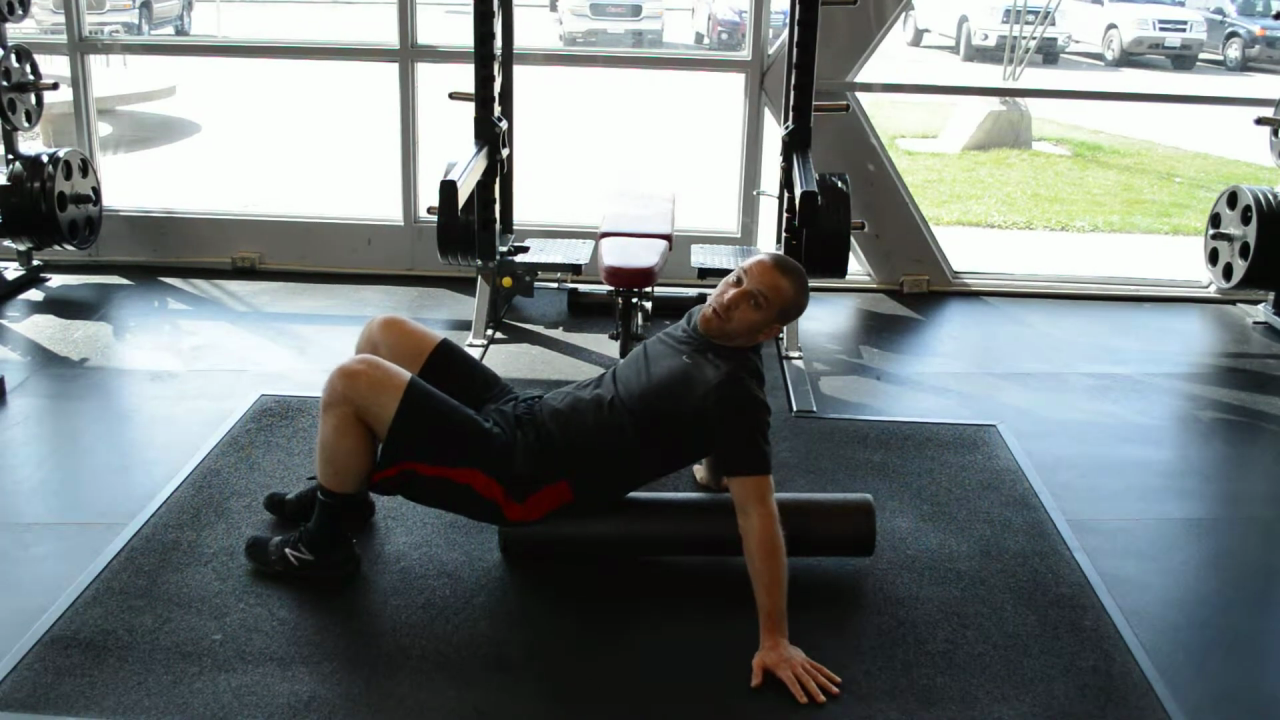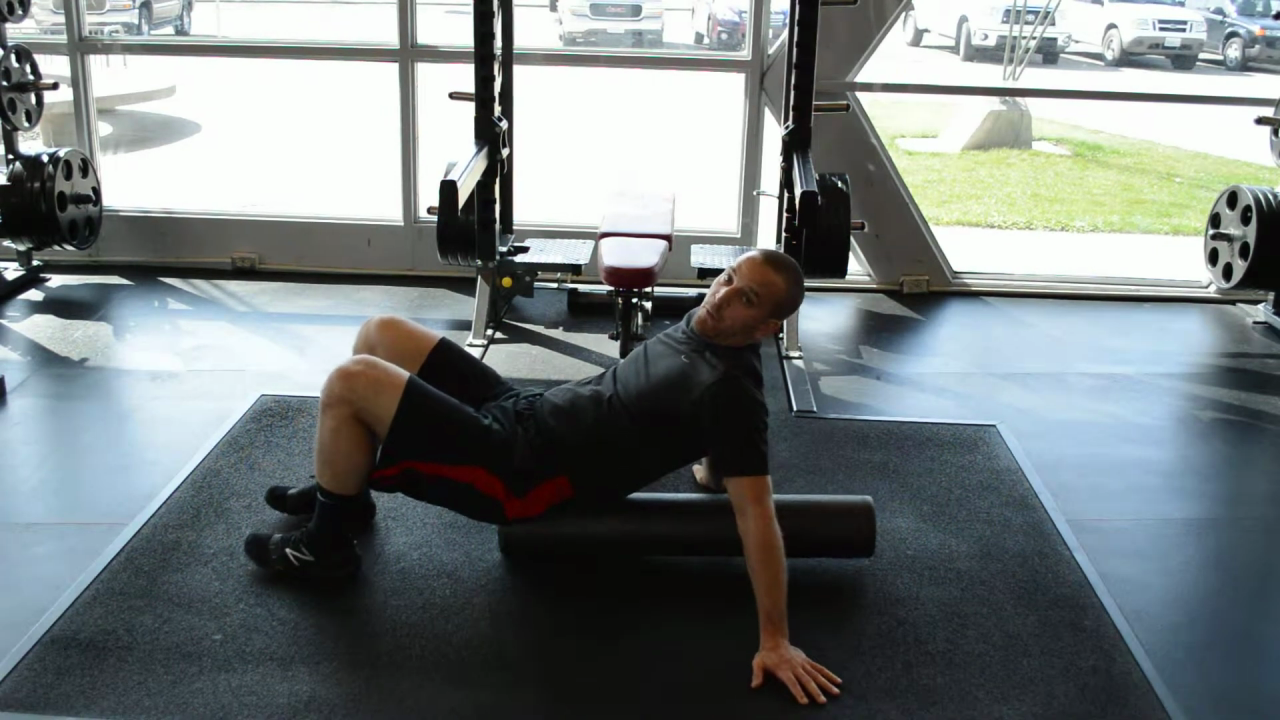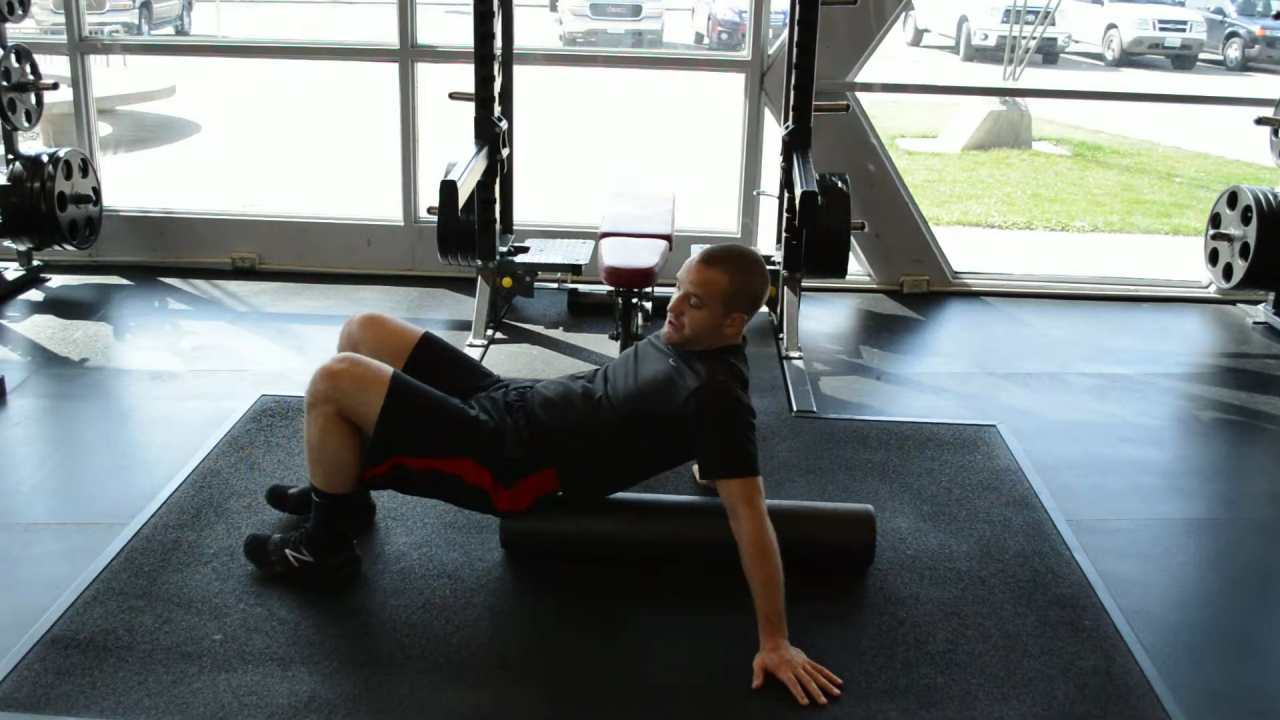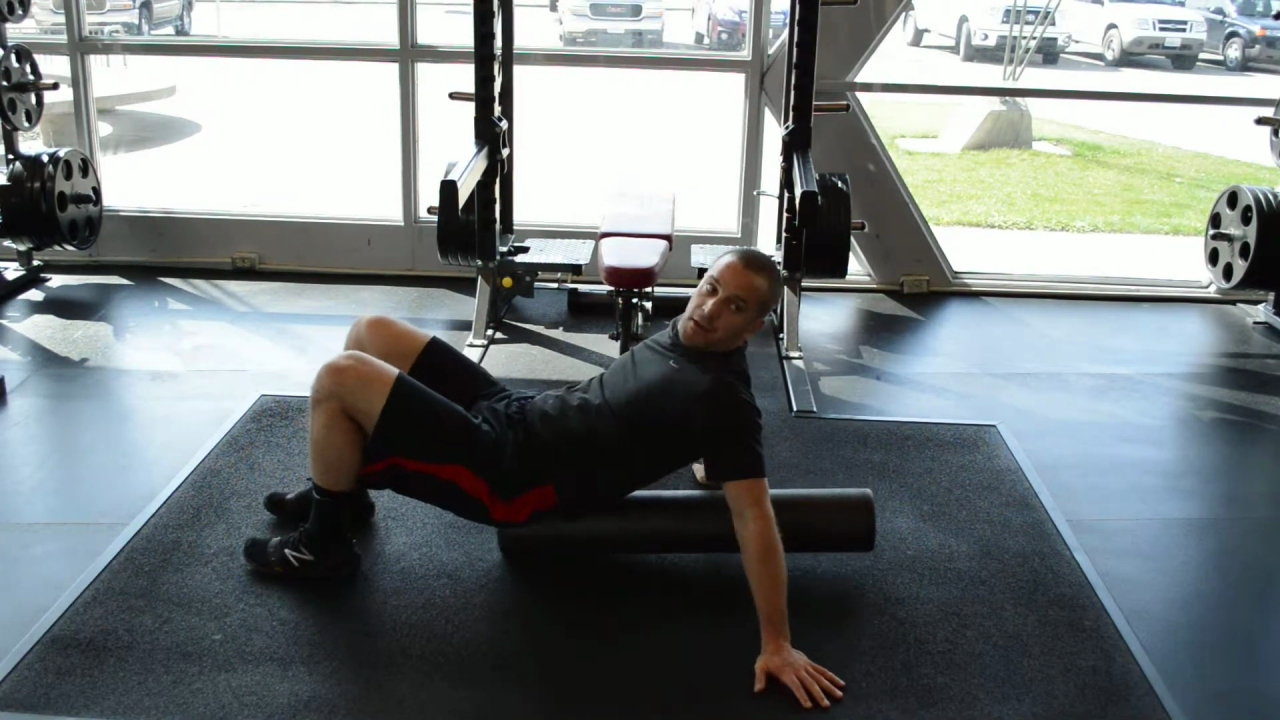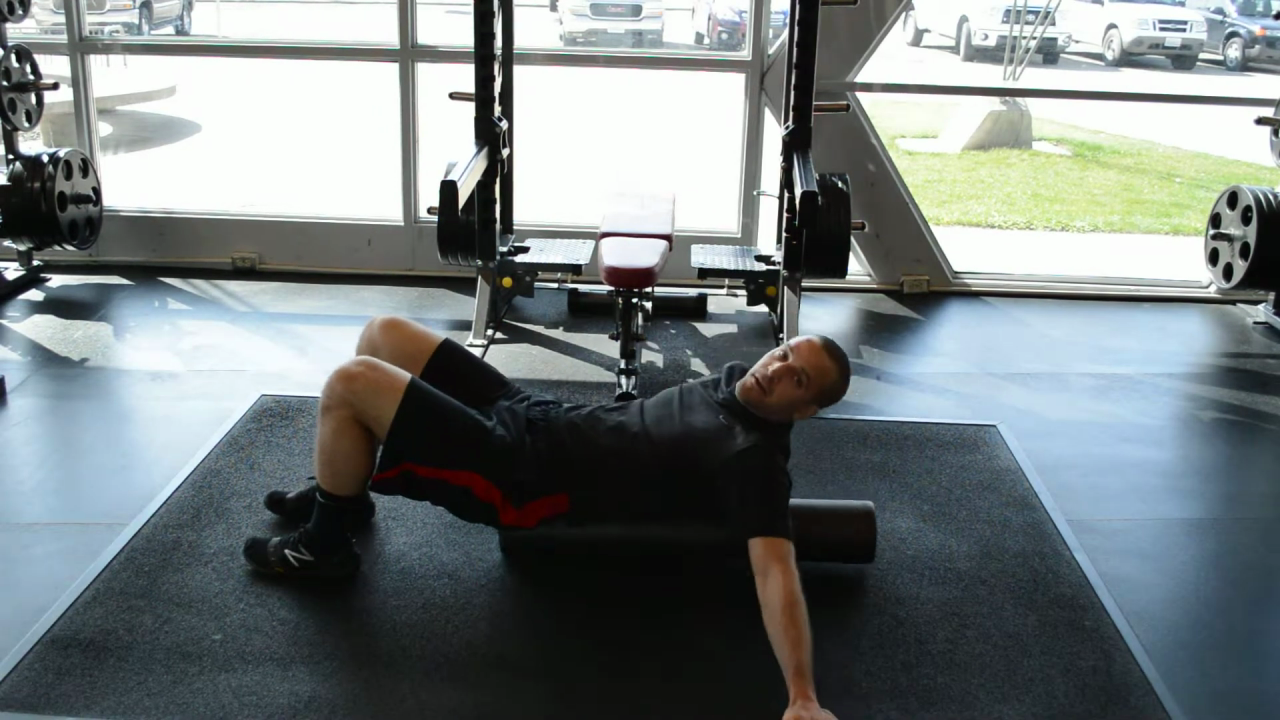
dt=0.5s
person 1, frame 1
left shoulder: (734, 392)
right shoulder: (703, 323)
left elbow: (756, 512)
left wrist: (774, 640)
left hip: (517, 471)
right hip: (520, 415)
left knee: (348, 382)
right knee: (383, 333)
left ankle: (324, 544)
right ankle: (343, 493)
person 1, frame 2
left shoulder: (731, 391)
right shoulder: (704, 325)
left elbow: (754, 512)
left wrist: (774, 640)
left hip: (516, 469)
right hip: (520, 412)
left knee: (347, 383)
right knee: (380, 334)
left ankle: (326, 544)
right ankle: (345, 493)
person 1, frame 3
left shoulder: (716, 396)
right shoulder: (691, 334)
left elbow: (749, 517)
left wrist: (774, 642)
left hip: (505, 460)
right hip: (510, 405)
left knee: (332, 383)
right knee: (362, 332)
left ankle: (324, 546)
right ankle: (343, 494)
person 1, frame 4
left shoulder: (721, 398)
right shoulder: (688, 332)
left elbow: (753, 519)
left wrist: (776, 644)
left hip: (507, 472)
right hip: (512, 413)
left knee: (338, 379)
right knee: (370, 332)
left ankle: (323, 543)
right ankle: (343, 494)
person 1, frame 5
left shoulder: (755, 460)
right shoulder: (740, 384)
left elbow: (775, 573)
left hip: (518, 476)
right hip: (533, 418)
left knee: (348, 384)
right knee: (383, 333)
left ankle: (323, 546)
right ankle: (342, 495)
